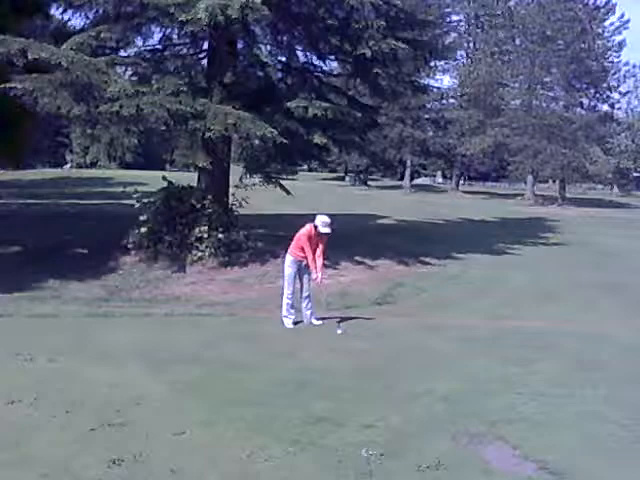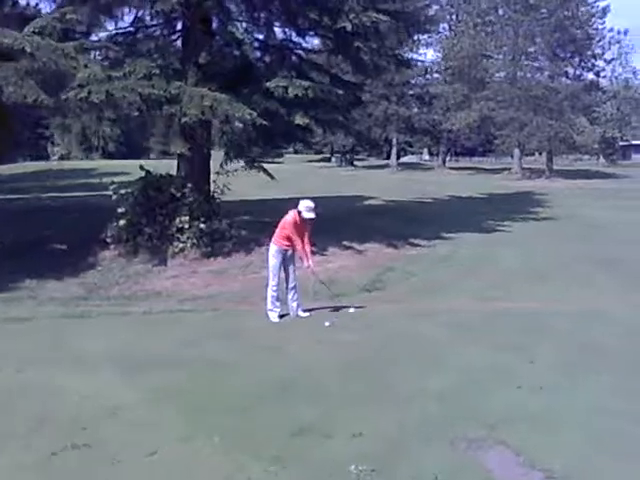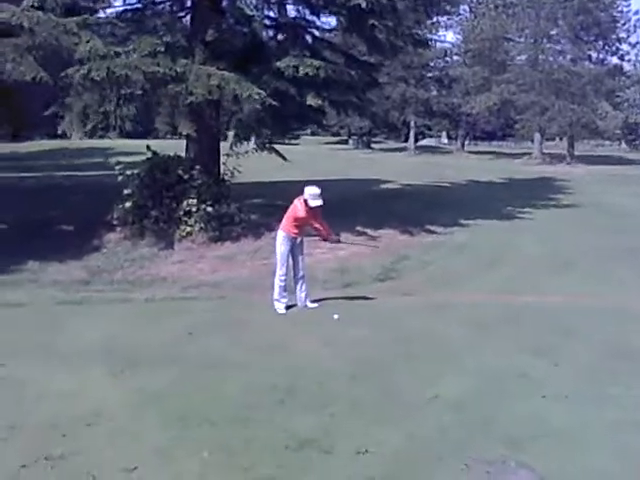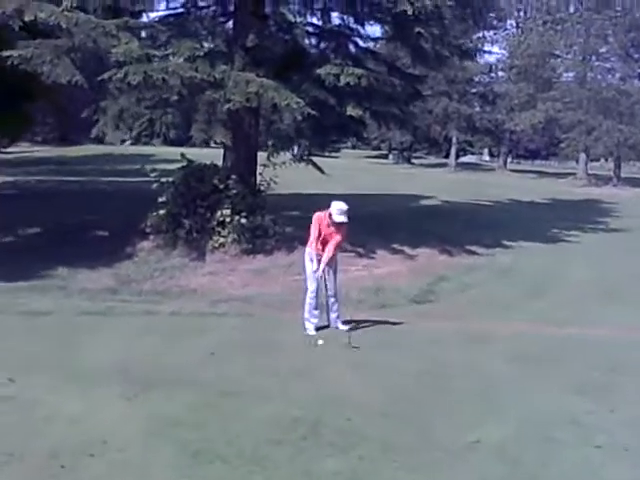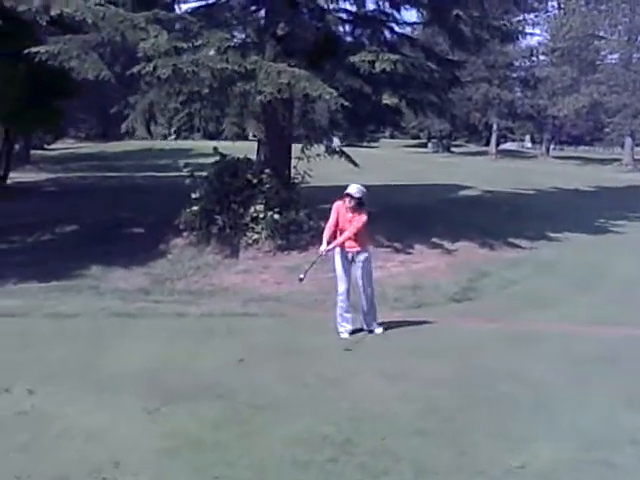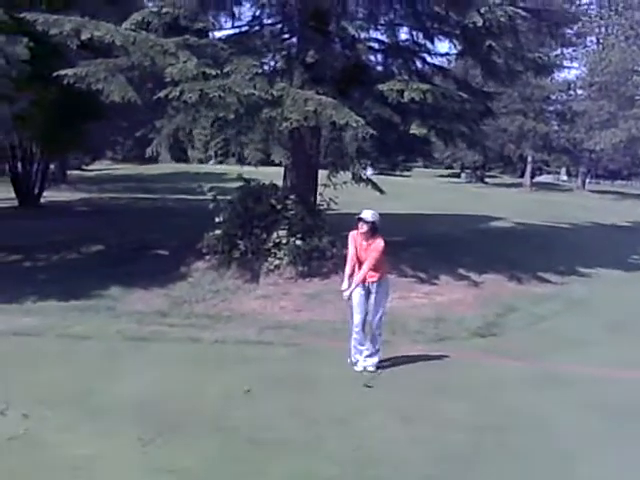
dt=0.4s
person 1, frame 1
left shoulder: (323, 236)
right shoulder: (305, 232)
left elbow: (319, 254)
right elbow: (309, 253)
left wrist: (319, 272)
right wrist: (313, 272)
left hip: (305, 262)
right hip: (293, 259)
left knee: (306, 290)
right knee: (289, 290)
left ankle: (309, 317)
right ankle: (287, 318)
person 1, frame 2
left shoulder: (306, 221)
right shoulder: (290, 220)
left elbow: (305, 240)
right elbow: (297, 242)
left wrist: (309, 258)
right wrist: (304, 259)
left hip: (289, 250)
right hip: (277, 249)
left knee: (292, 281)
right knee: (274, 281)
left ankle: (295, 309)
right ankle: (273, 311)
person 1, frame 3
left shoulder: (313, 205)
right shoulder: (300, 212)
left elbow: (320, 222)
right elbow: (316, 225)
left wrist: (331, 235)
right wrist: (330, 236)
left hip: (298, 238)
right hip: (285, 236)
left knee: (300, 270)
right knee: (282, 271)
left ankle: (303, 299)
right ankle: (279, 302)
person 1, frame 4
left shoulder: (342, 228)
right shoulder: (318, 217)
left elbow: (331, 247)
right elbow: (313, 239)
left wrist: (322, 266)
right wrist: (314, 259)
left hip: (330, 256)
right hip: (313, 254)
left knee: (332, 289)
right knee: (312, 288)
left ankle: (335, 320)
right ankle: (310, 323)
person 1, frame 5
left shoulder: (363, 216)
right shoulder: (338, 206)
left elbow: (348, 234)
right elbow: (331, 225)
left wrist: (331, 247)
right wrist: (324, 243)
left hip: (361, 252)
right hip: (342, 251)
left knee: (366, 289)
right knee: (343, 290)
left ankle: (371, 323)
right ankle: (344, 326)
person 1, frame 6
left shoulder: (379, 244)
right shoulder: (353, 235)
left elbow: (367, 267)
right elbow: (351, 258)
left wrist: (352, 288)
right wrist: (346, 280)
left hip: (378, 283)
right hip: (360, 282)
left knee: (375, 322)
right knee: (358, 321)
